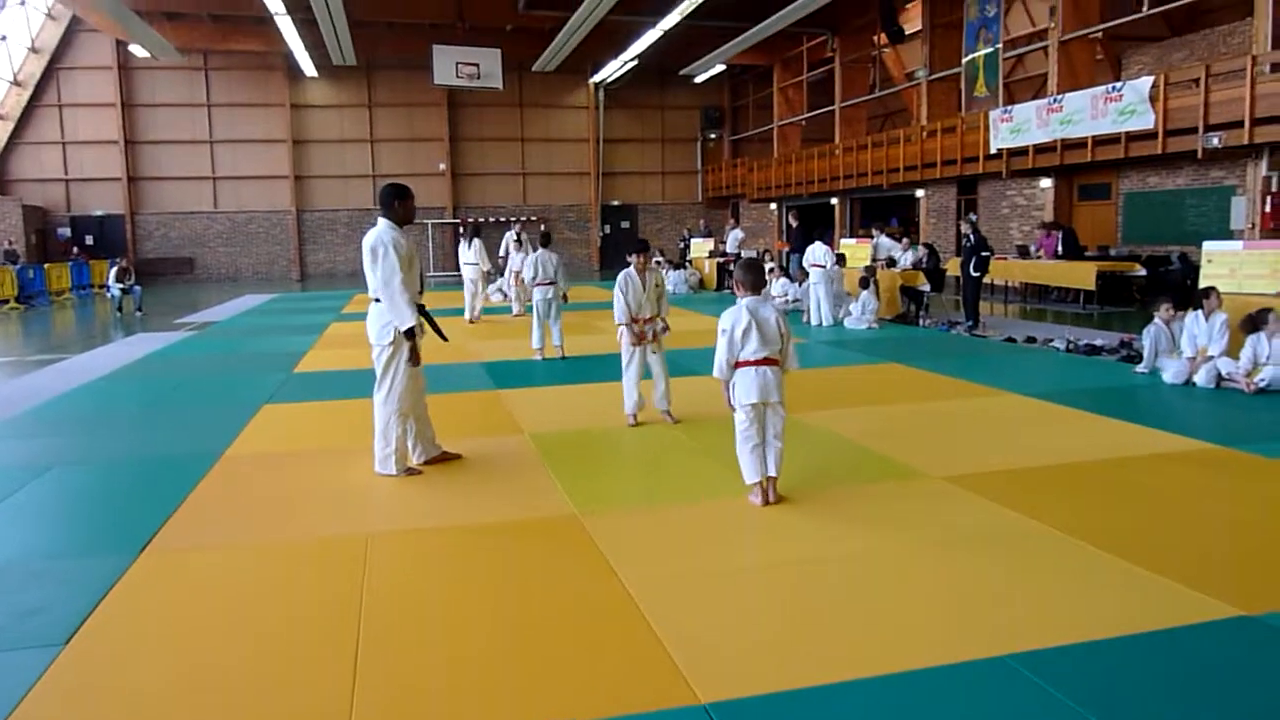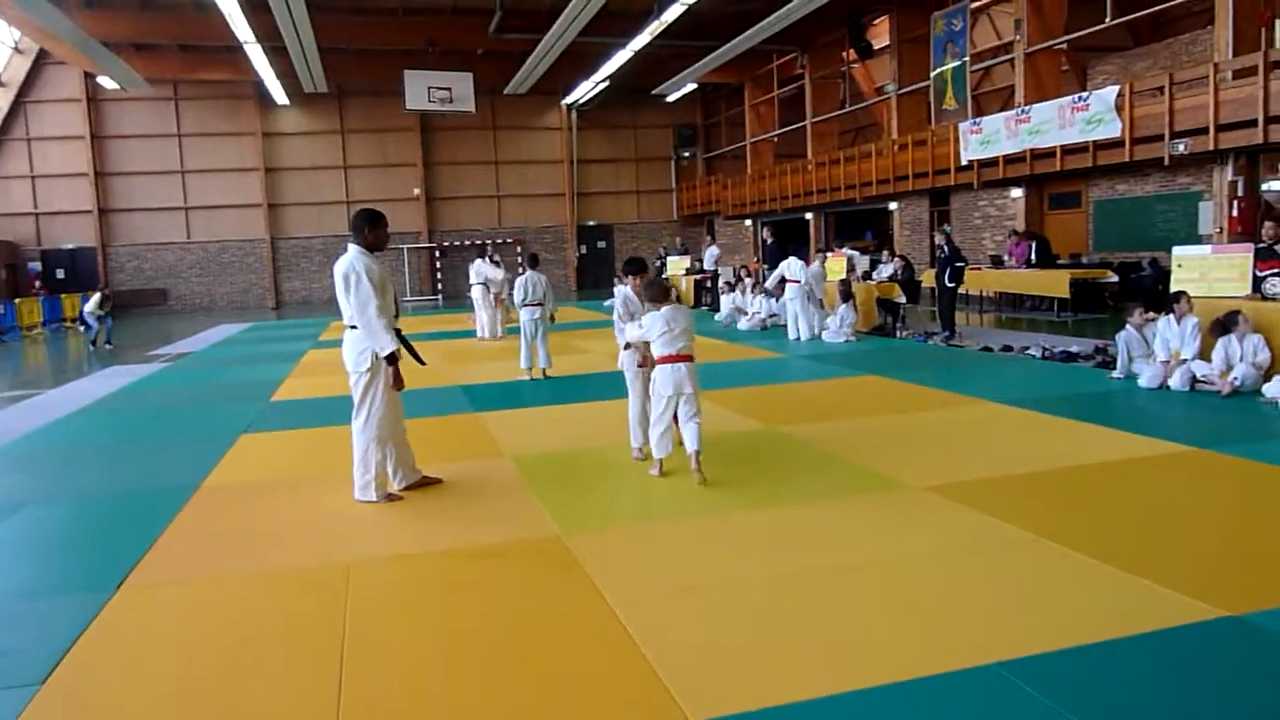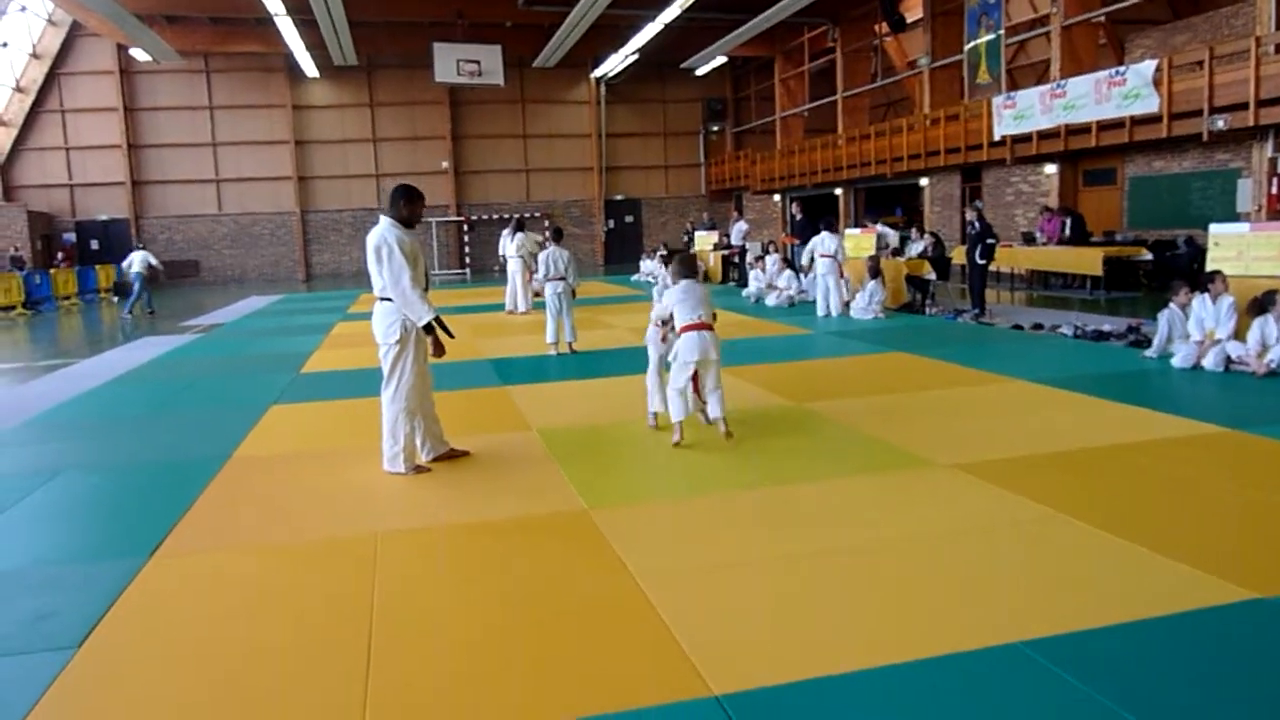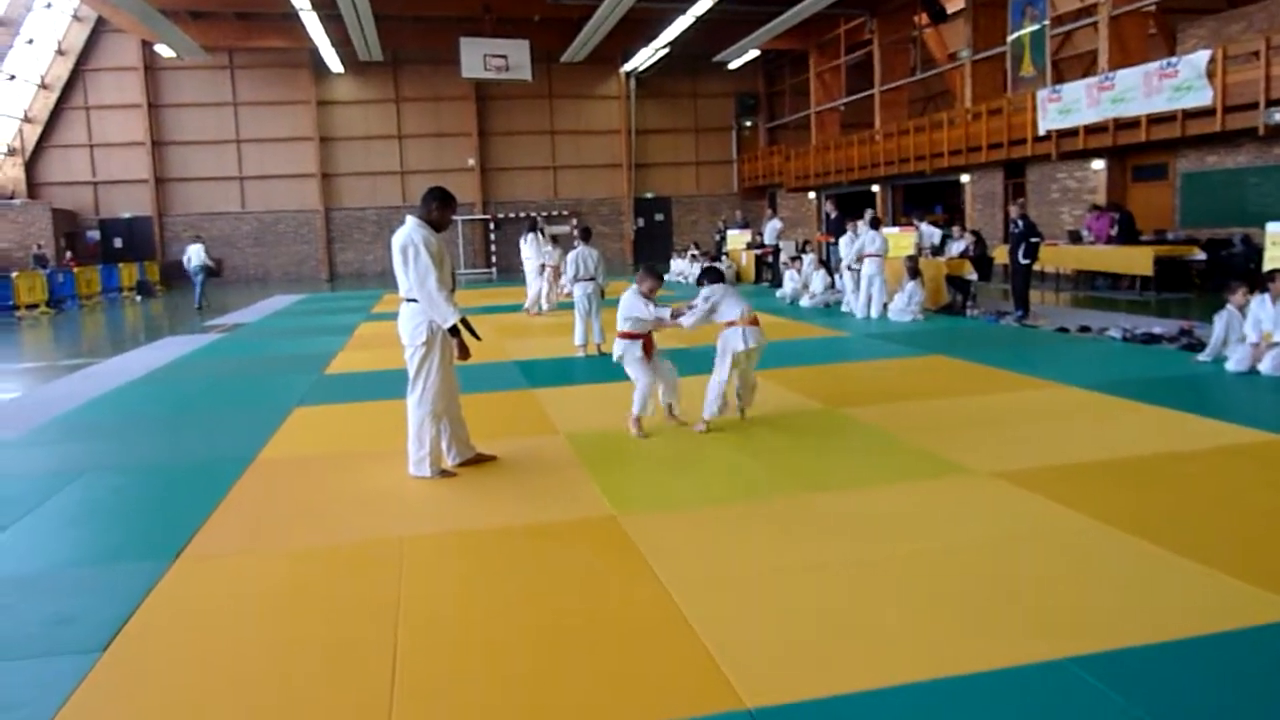
dt=1s
person 1, frame 1
left shoulder: (386, 235)
right shoulder: (387, 239)
right elbow: (394, 291)
left wrist: (410, 329)
right wrist: (410, 335)
left hip: (396, 320)
right hip: (393, 323)
left knee: (412, 390)
right knee: (393, 393)
left ankle: (426, 450)
right ankle: (390, 462)
person 1, frame 2
left shoulder: (358, 261)
right shoulder: (359, 265)
right elbow: (371, 317)
left wrist: (391, 354)
right wrist: (392, 361)
left hip: (373, 346)
right hip: (369, 348)
left knee: (391, 416)
right knee: (372, 419)
left ankle: (407, 476)
right ankle: (370, 489)
person 1, frame 3
left shoulder: (393, 234)
right shoulder: (389, 236)
right elbow: (405, 287)
left wrist: (427, 323)
right wrist: (432, 331)
left hip: (405, 318)
right hip: (399, 320)
left knee: (419, 388)
right knee: (401, 391)
left ankle: (434, 448)
right ankle: (398, 460)
person 1, frame 4
left shoulder: (419, 234)
right shoulder: (416, 237)
right elbow: (431, 289)
left wrist: (452, 327)
right wrist: (456, 333)
left hip: (431, 320)
right hip: (425, 322)
left knee: (445, 391)
right knee: (427, 394)
left ankle: (460, 453)
right ankle: (424, 464)
person 2, frame 1
left shoulder: (731, 315)
right shoulder: (775, 313)
left elbow: (725, 356)
right elbow: (787, 353)
left wrist: (725, 388)
left hip: (745, 379)
right hip: (772, 377)
left knee: (748, 437)
right knee: (774, 436)
left ankle: (758, 490)
right ankle: (772, 487)
person 2, frame 2
left shoulder: (652, 319)
right shoulder: (687, 313)
left elbow: (631, 335)
left wrist: (630, 327)
left hip: (664, 372)
right hip: (686, 369)
left knee: (660, 420)
right knee: (690, 419)
left ankle: (658, 465)
right ankle: (695, 461)
person 2, frame 3
left shoulder: (672, 293)
right shoulder: (703, 290)
left elbow: (656, 315)
left wrist: (663, 319)
left hip: (688, 342)
right hip: (710, 340)
left knee: (676, 388)
right knee: (713, 387)
left ankle: (678, 431)
right ankle: (722, 424)
person 2, frame 4
left shoulder: (709, 292)
right shoulder: (727, 291)
left elbow: (693, 319)
right wrist: (688, 309)
left hip: (732, 336)
right hip: (753, 333)
left knee: (719, 379)
right knee: (745, 374)
left ankle: (706, 421)
right ankle: (742, 407)
person 3, frame 1
left shoulder: (656, 275)
right shoulder: (624, 277)
right elbow: (620, 307)
left wrist: (663, 321)
right wrist: (630, 332)
left hip: (652, 328)
right hip: (631, 330)
left knee: (660, 371)
right knee: (632, 373)
left ankle: (664, 408)
right ankle: (631, 412)
person 3, frame 2
right shoulder: (623, 299)
right elbow: (621, 330)
right wrist: (639, 346)
right hip: (633, 354)
left knee: (652, 397)
right knee: (637, 399)
left ankle: (650, 435)
right ankle: (637, 445)
person 3, frame 3
left shoulder: (688, 286)
right shoulder: (661, 289)
left elbow: (692, 307)
right elbow: (660, 313)
left hip: (679, 333)
right hip: (659, 333)
left knee: (691, 369)
right knee: (655, 369)
left ankle: (697, 407)
right ankle: (653, 413)
person 3, frame 4
left shoulder: (647, 296)
right shoulder: (631, 297)
left elbow: (656, 310)
right elbow: (653, 313)
right wrist: (678, 312)
left hip: (642, 343)
right hip: (629, 345)
left knee: (668, 371)
right knee: (647, 381)
left ankle: (669, 412)
right ankle: (635, 419)
